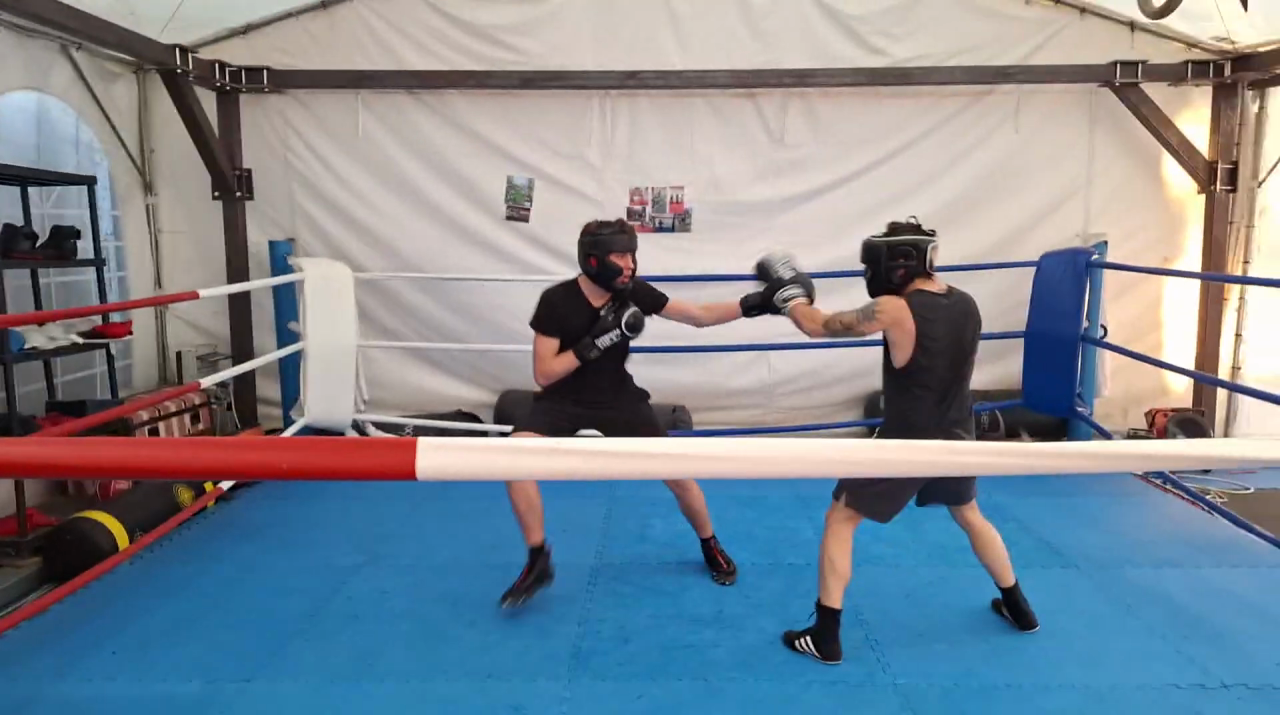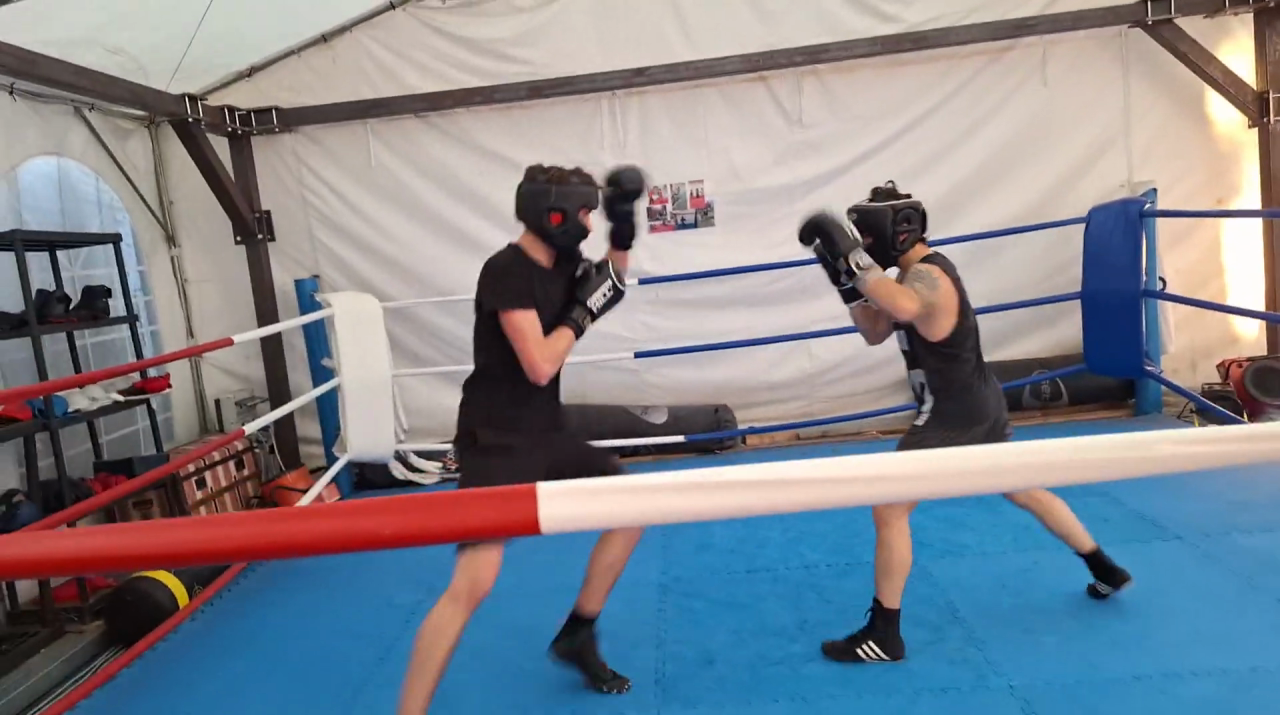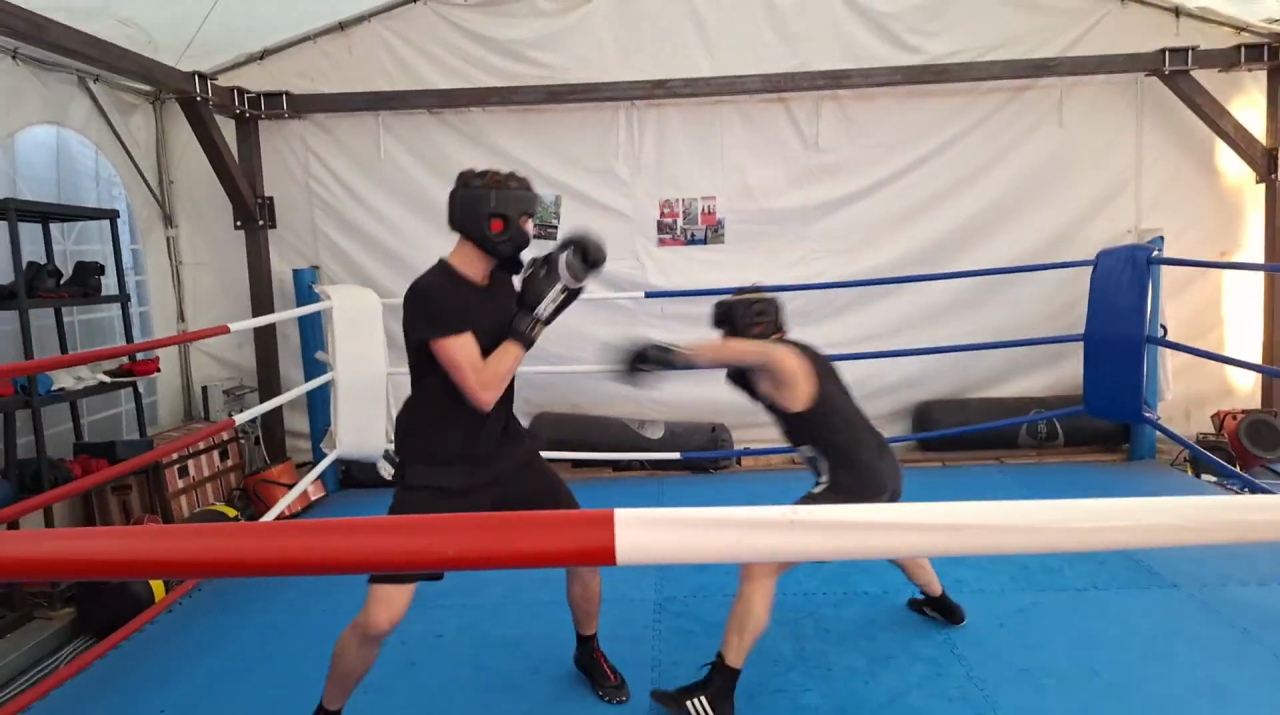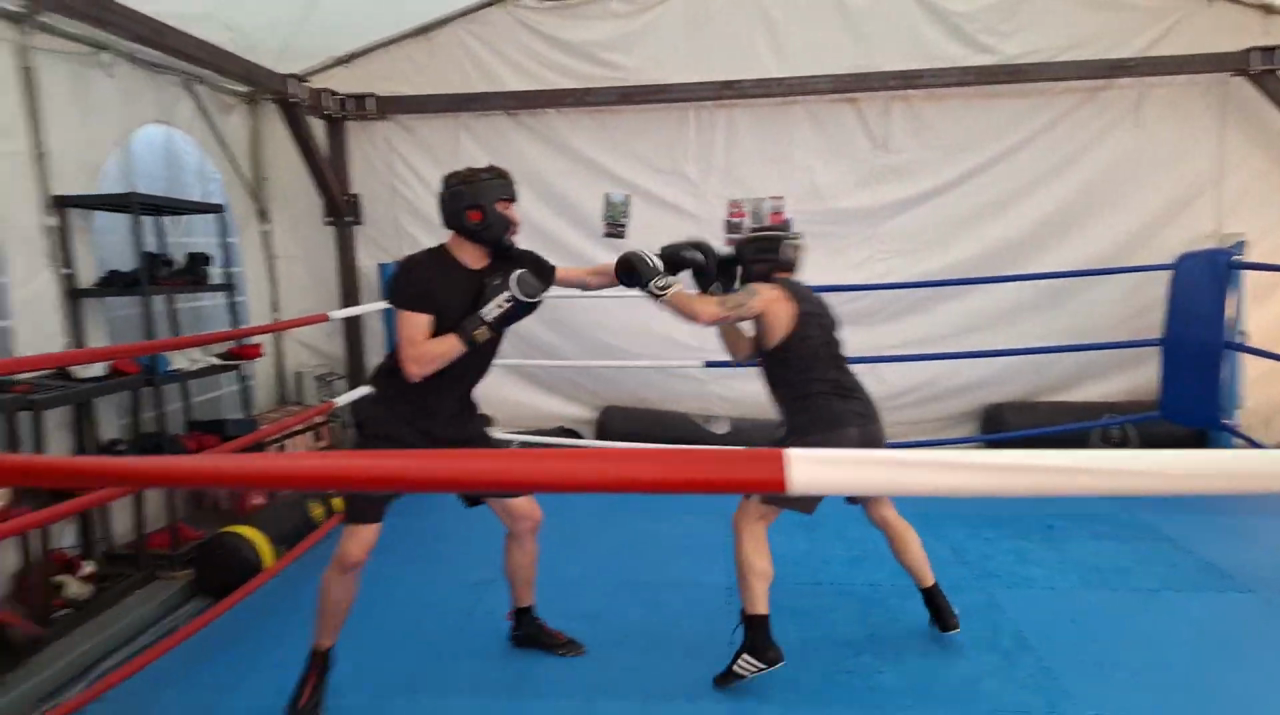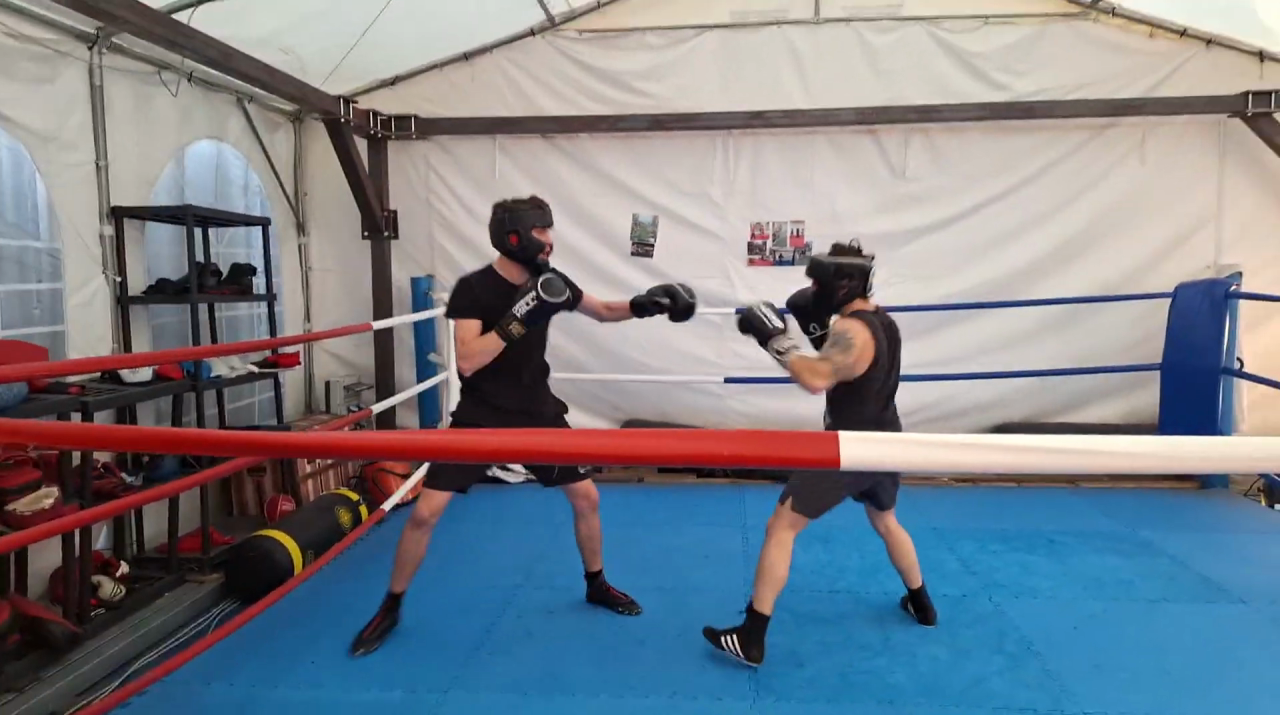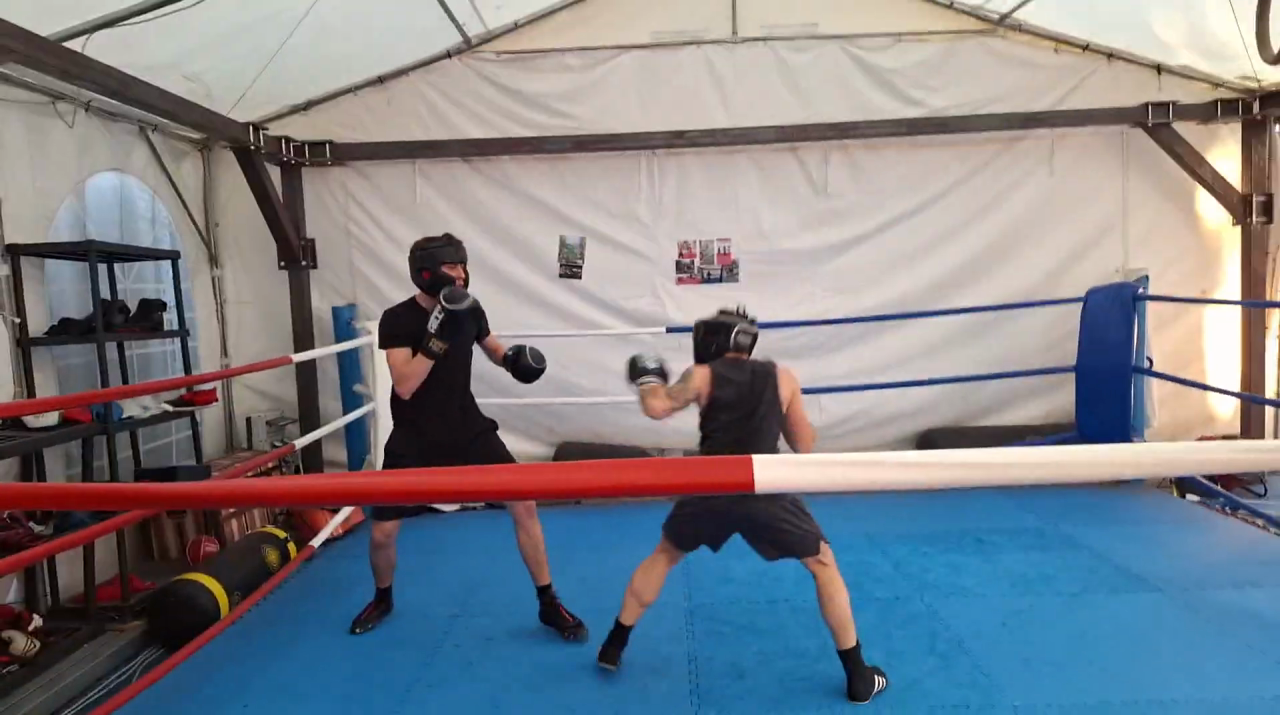
dt=0.5s
person 1, frame 1
left shoulder: (637, 292)
right shoulder: (557, 302)
left elbow: (698, 316)
right elbow: (543, 376)
left wrist: (752, 304)
right wrist: (594, 343)
left hip: (617, 397)
right hip: (567, 398)
left knee: (675, 472)
left ankle: (709, 544)
right ankle: (538, 559)
person 1, frame 2
left shoulder: (558, 262)
right shoulder: (507, 270)
left elbow: (607, 284)
right elbow: (540, 366)
left wrist: (622, 229)
right wrist: (585, 309)
left hip: (544, 429)
right hip: (496, 439)
right knee: (472, 584)
left ankle: (577, 635)
person 1, frame 3
left shoulder: (498, 274)
right shoulder: (432, 294)
left elbow: (507, 335)
right elbow: (482, 392)
left wrist: (566, 271)
right wrist: (538, 314)
left hip: (503, 454)
right hip: (435, 471)
right knee: (379, 619)
left ankle: (588, 650)
person 1, frame 4
left shoulder: (508, 262)
right shoulder: (419, 273)
left elbow: (585, 277)
right elbow: (416, 367)
right wrist: (485, 320)
left hip: (455, 424)
right hip: (396, 424)
left knee: (527, 518)
right knee: (351, 554)
left ankle: (525, 623)
right ankle: (319, 662)
person 1, frame 5
left shoulder: (549, 279)
right shoulder: (473, 289)
left elbow: (600, 309)
right elbow: (466, 364)
left wrist: (644, 304)
right wrist: (517, 319)
left hip: (537, 411)
right hip: (480, 415)
left knee: (586, 496)
right knee: (426, 511)
left ankle: (597, 584)
right ankle: (391, 607)
person 1, frame 6
left shoulder: (469, 310)
right shoulder: (397, 319)
left elbow: (492, 349)
right elbow: (404, 387)
left wrist: (514, 358)
right wrist: (439, 336)
left hip: (469, 430)
right hip: (415, 441)
left knee: (523, 503)
right knee: (382, 534)
left ankle: (548, 603)
right ankle: (383, 598)
person 2, frame 1
left shoulder: (893, 309)
right shoulder: (966, 305)
left elbow: (820, 324)
left wrist: (787, 288)
left hip: (904, 440)
right hip: (955, 438)
left knee: (841, 521)
right knee: (972, 519)
left ankle: (826, 634)
right ankle: (1017, 607)
person 2, frame 2
left shoulder: (925, 274)
right shoulder: (918, 270)
left elbow: (905, 308)
right elbow: (875, 334)
left wrist: (851, 252)
right wrist: (846, 280)
left hip: (950, 416)
right hip: (982, 403)
left knee: (890, 510)
right knee: (1025, 491)
left ankle: (883, 634)
right ankle: (1106, 570)
person 2, frame 3
left shoulder: (779, 357)
right shoulder: (802, 359)
left elbow: (728, 352)
left wrist: (667, 353)
right wrist: (756, 386)
left hip: (856, 487)
right hip: (884, 472)
left knee: (759, 570)
right ankle: (942, 604)
person 2, frame 4
left shoulder: (766, 293)
right shoulder: (810, 301)
left elbow: (704, 313)
right elbow: (747, 350)
left wrist: (654, 278)
right wrist: (719, 286)
left hip: (819, 433)
right hip: (861, 420)
left knee: (748, 521)
right knee: (883, 514)
left ankle: (759, 643)
right ankle: (938, 606)
person 2, frame 5
left shoulder: (852, 328)
right shoulder: (884, 322)
left elbow: (815, 381)
left wrist: (777, 338)
right wrist: (814, 324)
left knee: (782, 528)
right knee: (885, 522)
left ankle: (751, 638)
right ankle: (921, 604)
person 2, frame 6
left shoulder: (703, 374)
right shoulder: (782, 377)
left elbow: (656, 408)
right elbow: (804, 446)
left wrist: (646, 378)
right hip: (766, 489)
left knee: (662, 555)
right knee: (824, 565)
left ankle: (614, 645)
right ankle: (857, 674)
